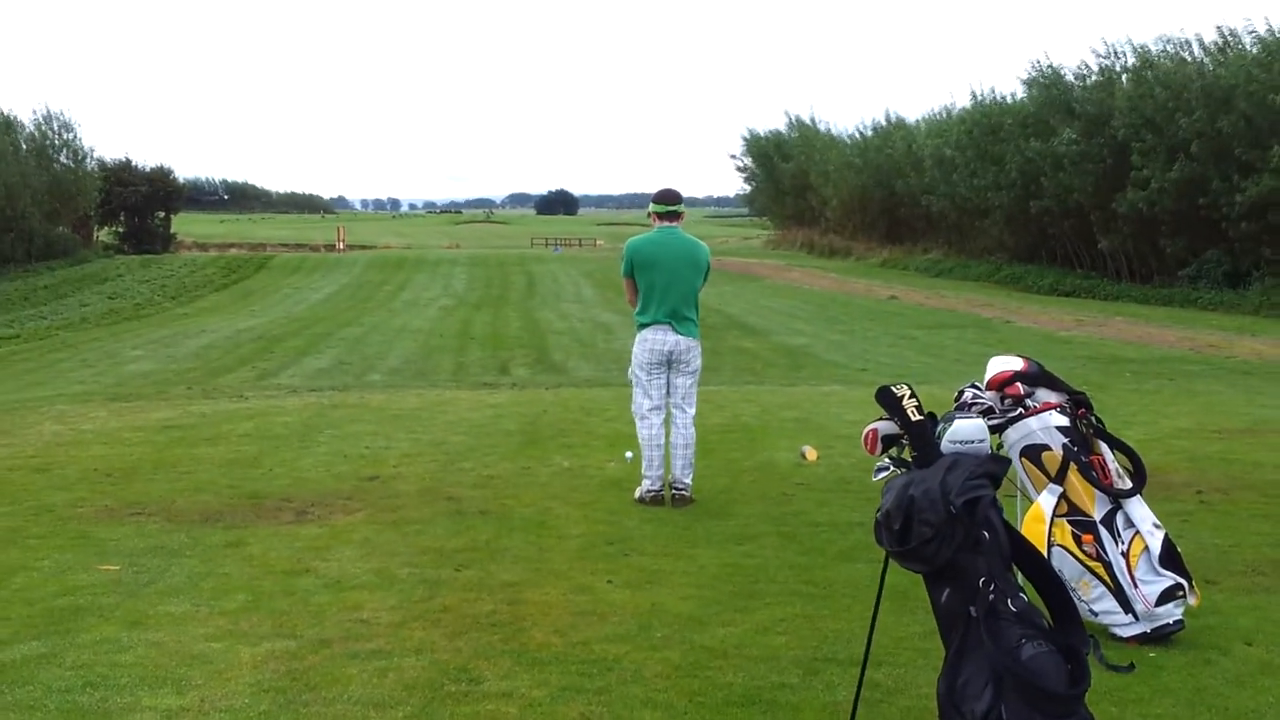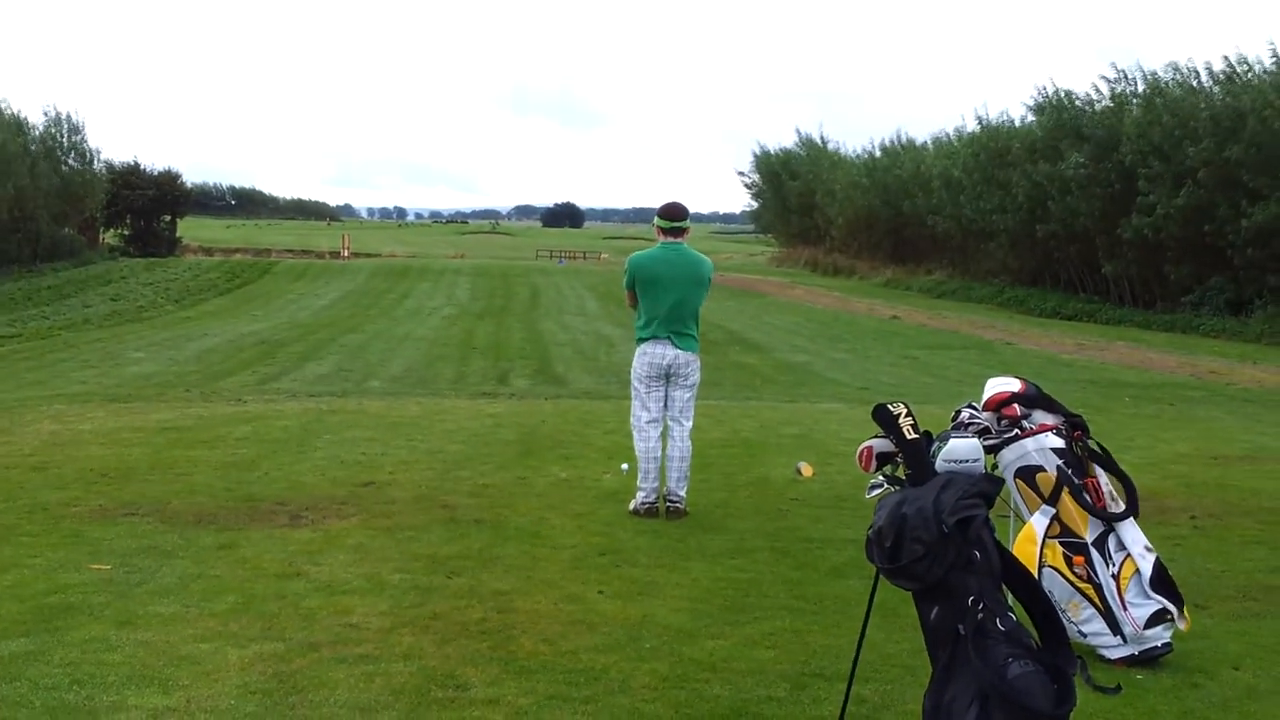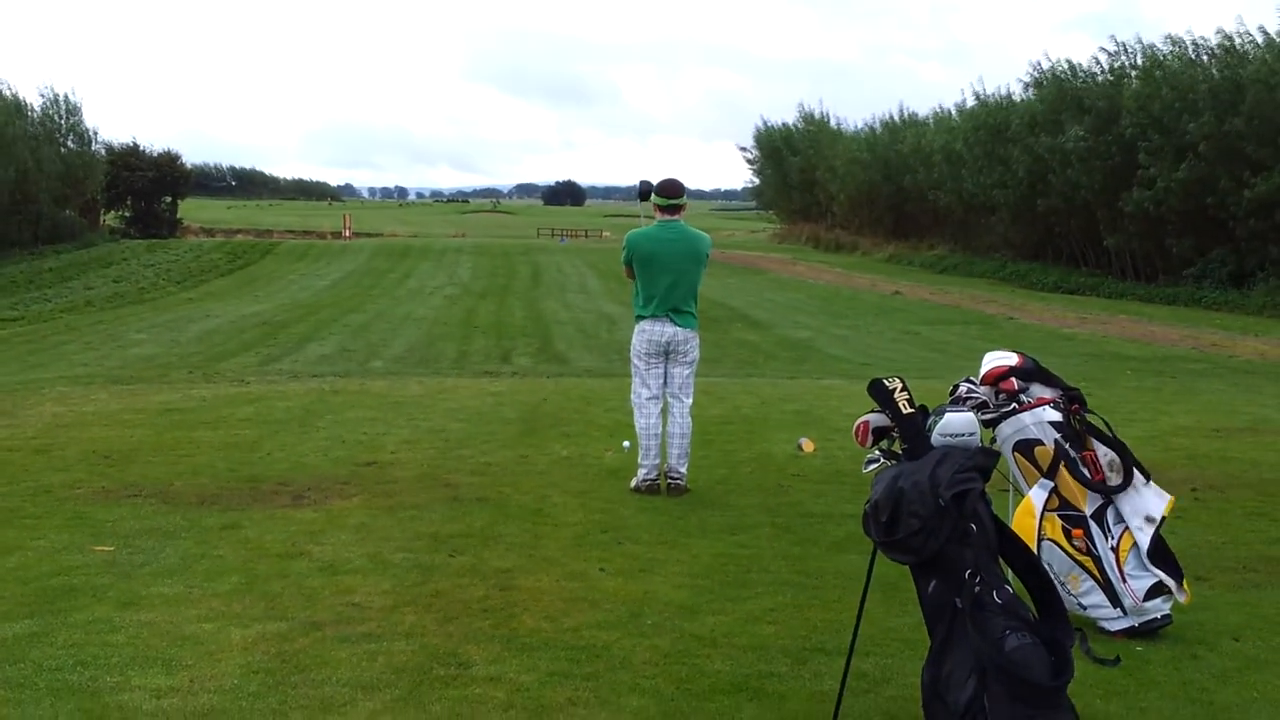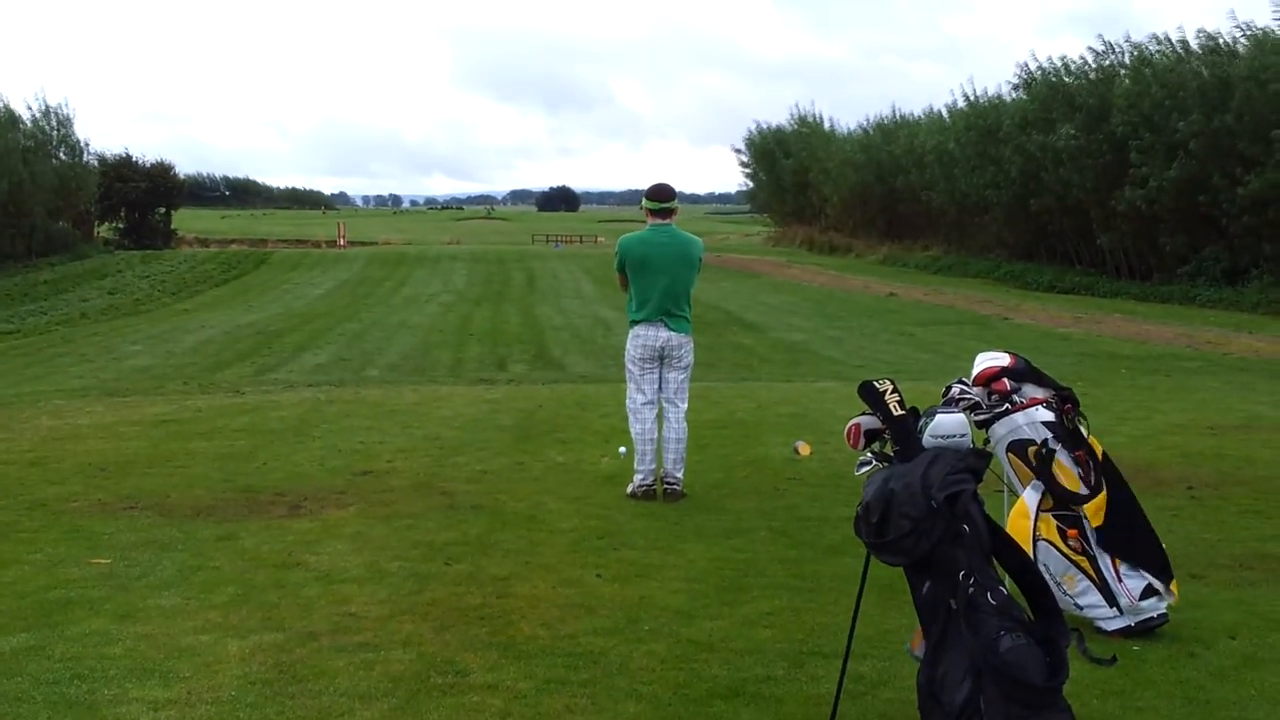
dt=0.3s
person 1, frame 1
left shoulder: (635, 247)
right shoulder: (700, 250)
left elbow: (631, 297)
left hip: (650, 338)
right hip: (687, 339)
left knee: (650, 415)
right knee: (683, 415)
left ankle: (652, 487)
right ankle: (682, 487)
person 1, frame 2
left shoulder: (638, 261)
right shoulder: (704, 265)
left hip: (649, 352)
right hip: (686, 354)
left knee: (647, 427)
right knee: (680, 429)
left ankle: (648, 499)
right ankle: (676, 500)
person 1, frame 3
left shoulder: (636, 239)
right shoulder: (702, 242)
left hip: (648, 329)
right hip: (685, 331)
left knee: (647, 404)
right knee: (680, 406)
left ankle: (649, 476)
right ankle: (677, 476)
person 1, frame 4
left shoulder: (628, 244)
right shoulder: (694, 245)
left hip: (643, 334)
right hip: (679, 335)
left knee: (643, 410)
right knee: (675, 411)
left ankle: (645, 482)
right ankle: (673, 481)
